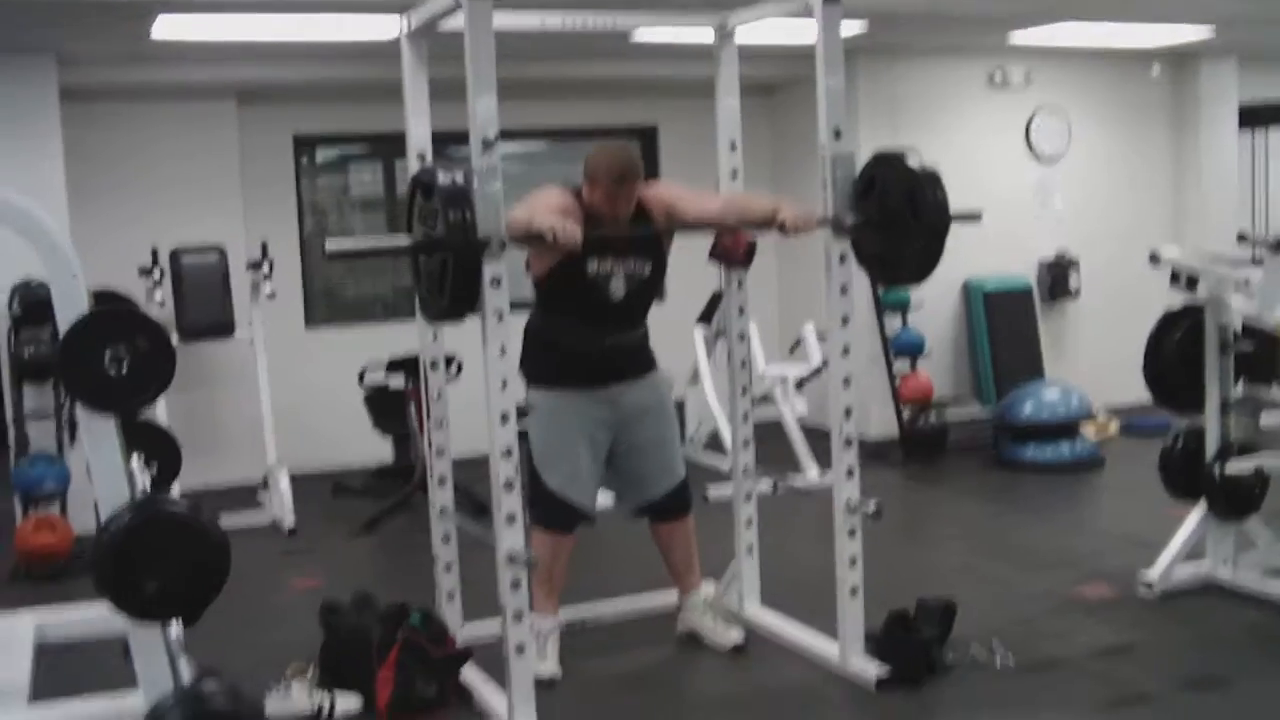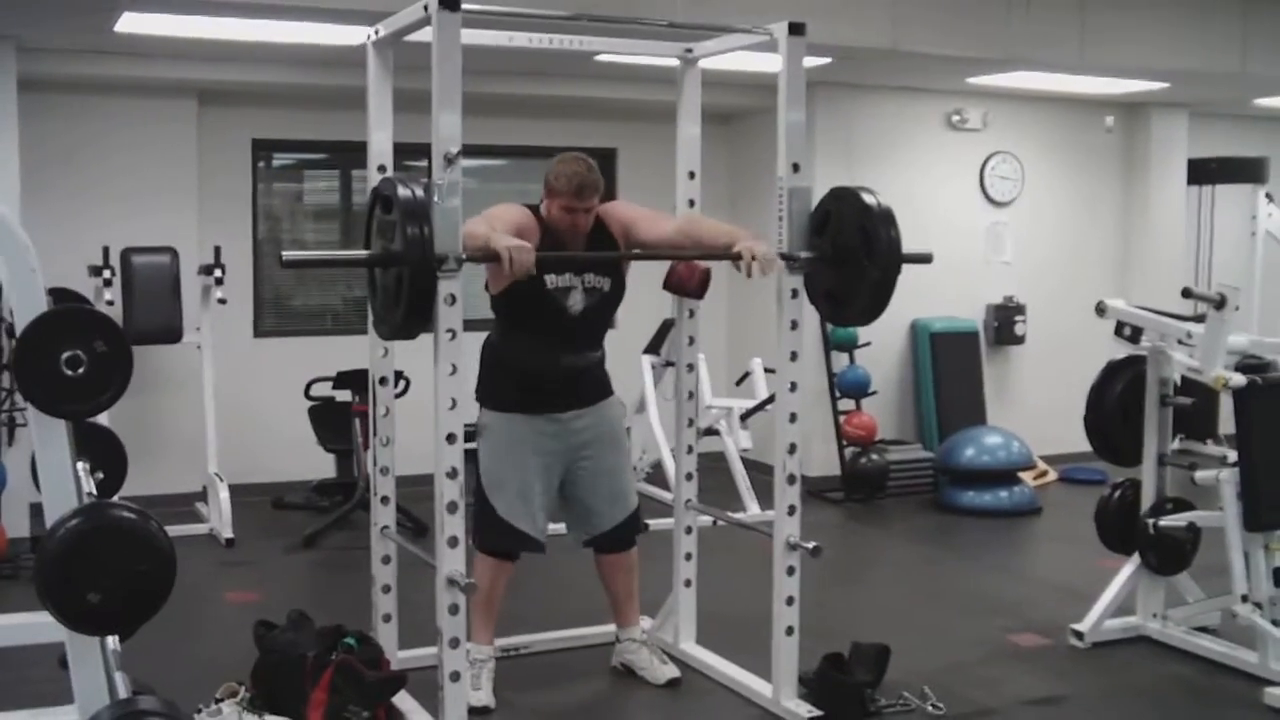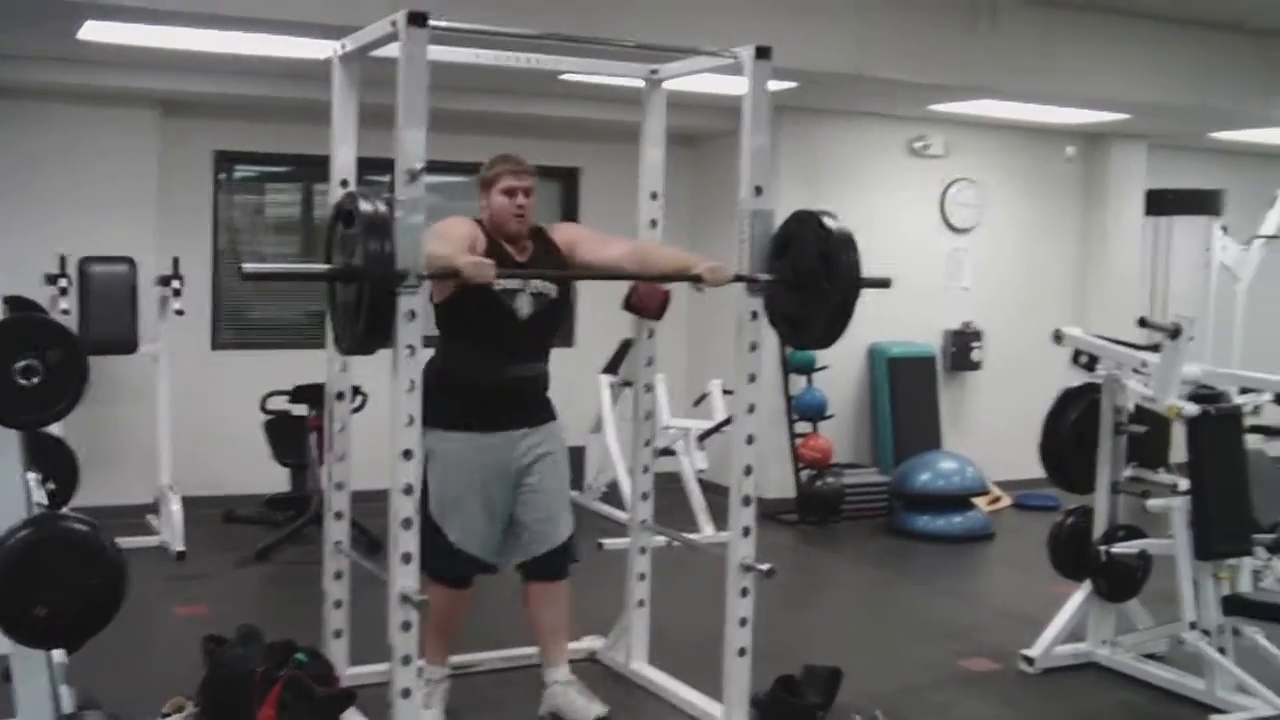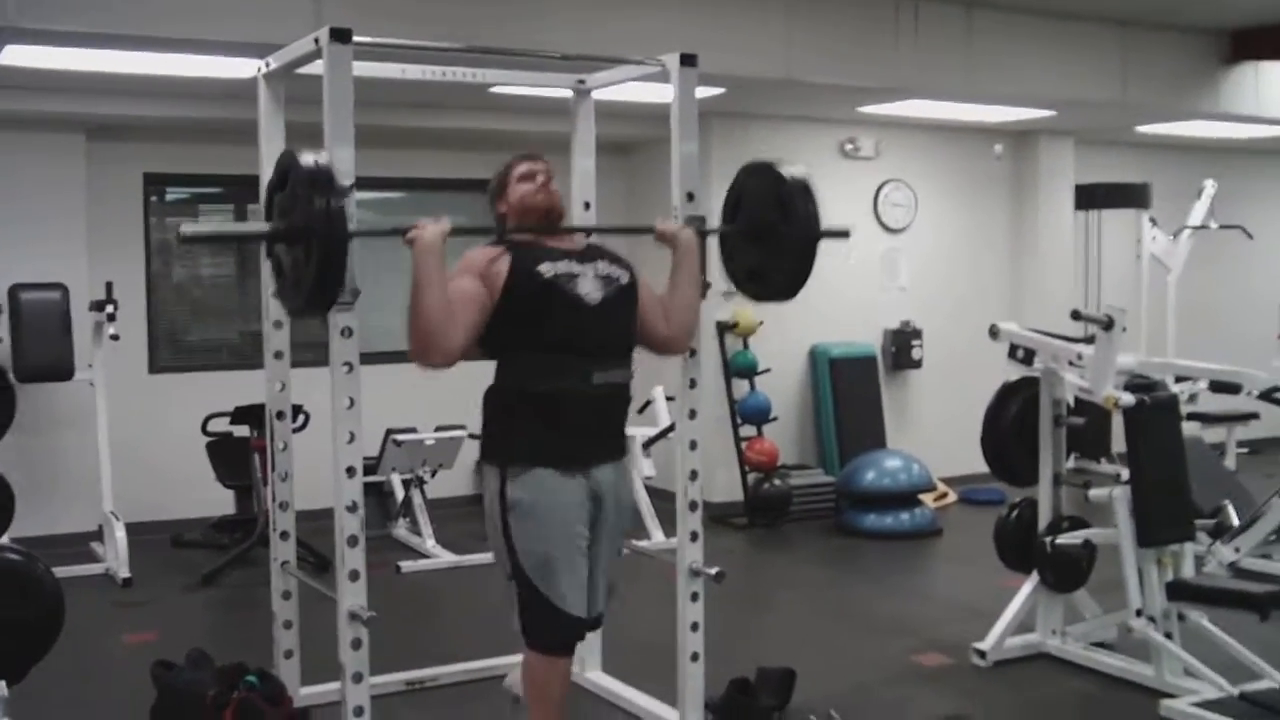
dt=1s
person 1, frame 1
left shoulder: (659, 203)
right shoulder: (560, 207)
left elbow: (721, 207)
right elbow: (517, 220)
left wrist: (778, 210)
right wrist: (542, 224)
left hip: (636, 376)
right hip: (563, 388)
left knee: (671, 495)
right knee: (557, 507)
left ankle: (694, 608)
right ankle: (543, 630)
person 1, frame 2
left shoulder: (619, 222)
right shoulder: (519, 223)
left elbow: (681, 229)
right elbow: (474, 230)
left wrist: (741, 241)
right wrist: (499, 241)
left hip: (591, 403)
right hip: (517, 410)
left knee: (617, 526)
right knee: (501, 533)
left ankle: (631, 642)
right ankle: (478, 658)
person 1, frame 3
left shoulder: (561, 241)
right shoulder: (464, 234)
left elbow: (628, 253)
right elbow: (433, 252)
left wrist: (694, 265)
right wrist: (459, 263)
left hip: (533, 424)
right hip: (461, 427)
left knee: (550, 553)
right knee: (451, 558)
person 1, frame 4
left shoulder: (610, 260)
right shoulder: (492, 263)
left elbow: (673, 334)
right elbow: (435, 348)
left wrist: (686, 250)
right wrist: (429, 254)
left hip: (606, 454)
right hip: (531, 459)
left knee: (581, 604)
right knee: (556, 614)
